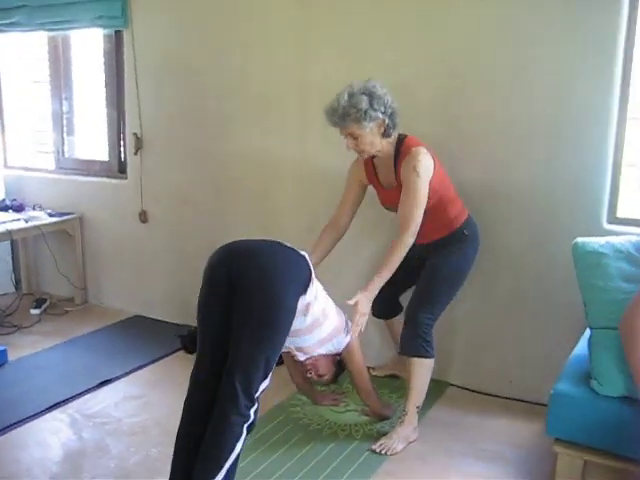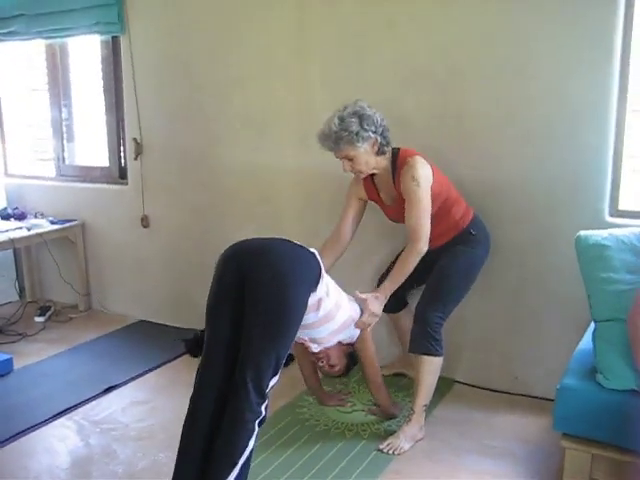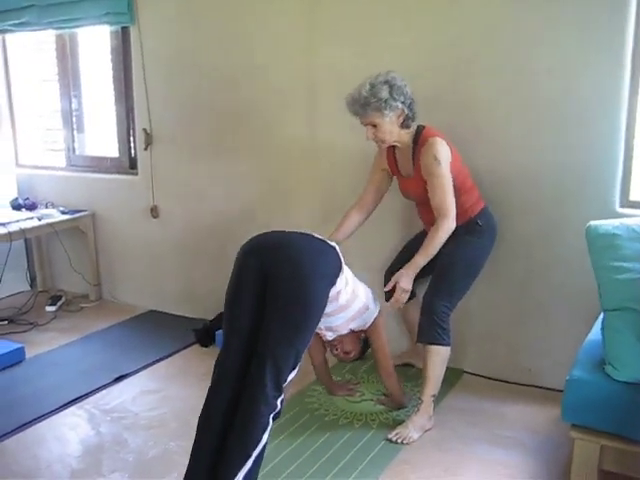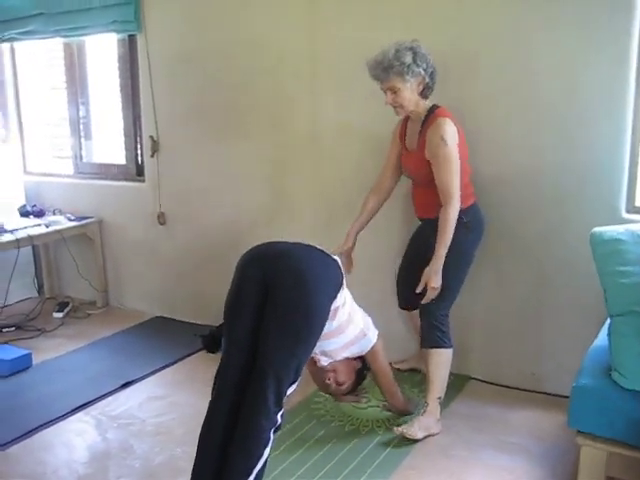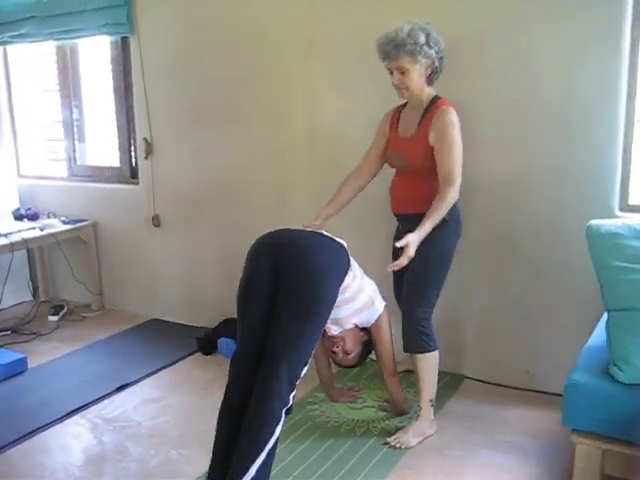
dt=0.5s
person 1, frame 1
left shoulder: (415, 159)
right shoulder: (363, 167)
left elbow: (406, 235)
right elbow: (339, 222)
left wrist: (367, 292)
left hip: (456, 240)
right hip: (422, 242)
left knee: (419, 318)
right knee: (383, 298)
left ankle: (409, 425)
right ankle: (404, 362)
person 1, frame 2
left shoulder: (413, 169)
right shoulder: (362, 183)
left elbow: (418, 244)
right elbow: (339, 239)
left wrist: (378, 297)
left hip: (465, 240)
right hip: (432, 243)
left knee: (428, 317)
right knee: (389, 290)
left ankle: (416, 423)
right ankle: (410, 360)
person 1, frame 3
left shoulder: (432, 148)
right shoulder: (387, 154)
left elbow: (447, 220)
right elbow: (363, 206)
left wrist: (412, 271)
left hip: (472, 229)
right hip: (440, 228)
left knee: (436, 307)
right knee: (394, 279)
left ankle: (425, 413)
right ankle: (419, 351)
person 1, frame 4
left shoulder: (441, 128)
right shoulder: (402, 129)
left elbow: (452, 203)
right elbow: (381, 188)
left wrist: (438, 264)
right wrist: (350, 238)
left hip: (459, 224)
right hip: (431, 222)
left knee: (434, 310)
right knee: (407, 287)
left ankle: (431, 415)
right ankle: (425, 356)
person 1, frame 5
left shoulder: (443, 116)
right shoulder: (393, 117)
left elbow: (451, 187)
right elbow: (363, 173)
left wrist: (419, 236)
right wrist: (323, 216)
left hip: (435, 225)
right hip: (406, 223)
left knee: (416, 312)
right knee: (404, 303)
left ankle: (425, 419)
right ankle: (420, 361)
person 2, frame 1
right shoulder: (339, 331)
left elbow: (297, 372)
right elbow: (365, 387)
left wrist: (316, 396)
right wrist: (381, 410)
right hip: (277, 272)
left knee: (204, 388)
right knee: (238, 400)
person 2, frame 2
right shoulder: (351, 319)
left elbow: (306, 363)
right elbow: (374, 379)
left wrist: (322, 395)
right wrist: (388, 409)
right hip: (288, 269)
left knee: (212, 383)
right knee: (250, 394)
person 2, frame 3
right shoulder: (363, 307)
left elbow: (314, 346)
right elbow: (386, 367)
left wrist: (331, 385)
right wrist: (398, 399)
left hip: (257, 250)
right hip: (307, 265)
left knee: (229, 374)
right knee: (265, 387)
person 2, frame 4
right shoulder: (361, 332)
left elbow: (312, 362)
right elbow: (391, 390)
left wrist: (339, 395)
right wrist: (405, 408)
left hip: (256, 260)
right hip: (310, 276)
left knee: (229, 386)
right knee: (265, 400)
person 2, frame 5
right shoulder: (371, 305)
left elbow: (320, 346)
right elbow: (389, 369)
left wrist: (333, 391)
right wrist: (399, 405)
left hip: (268, 247)
right hip: (317, 263)
left knee: (244, 370)
right knee: (277, 384)
